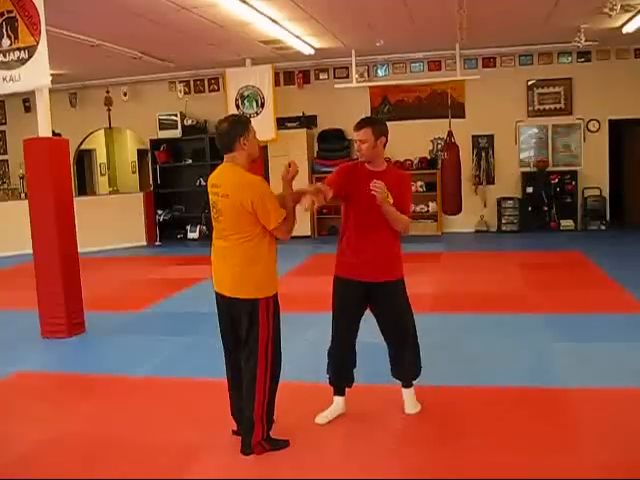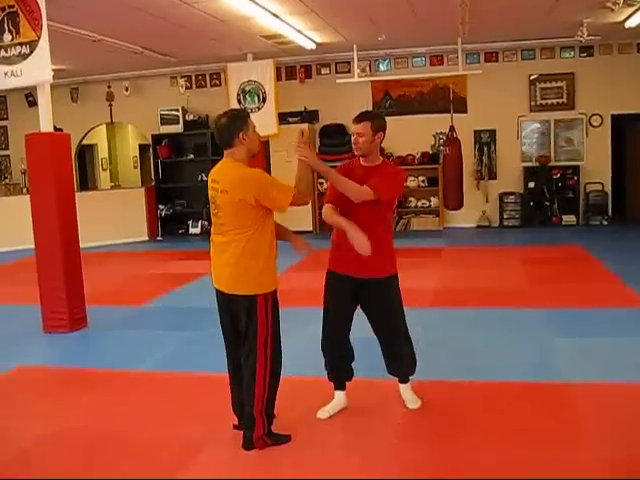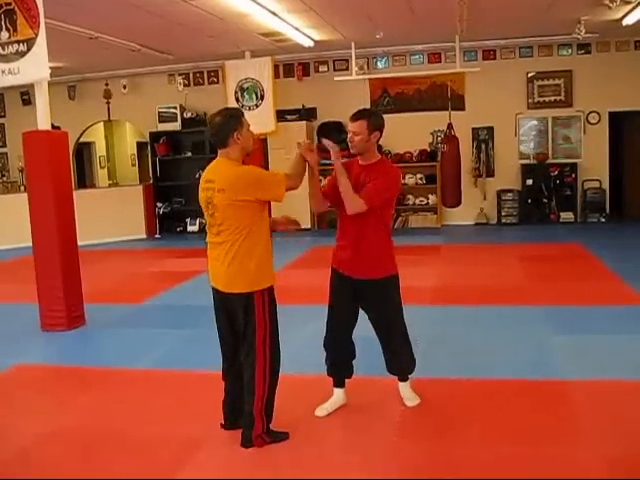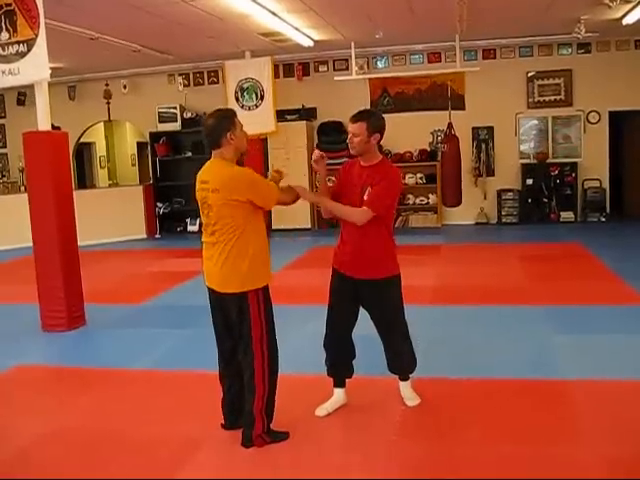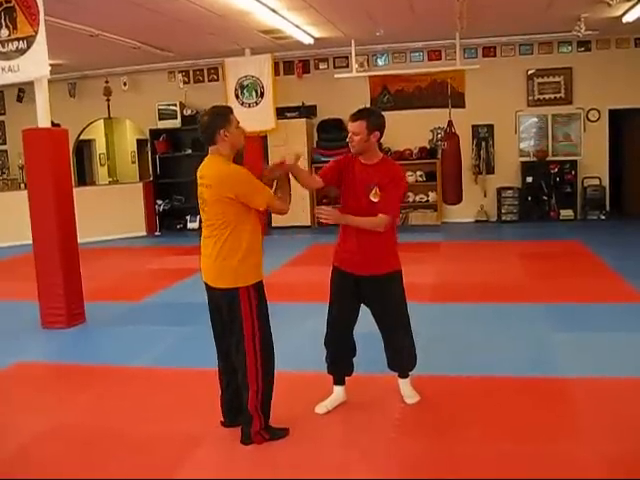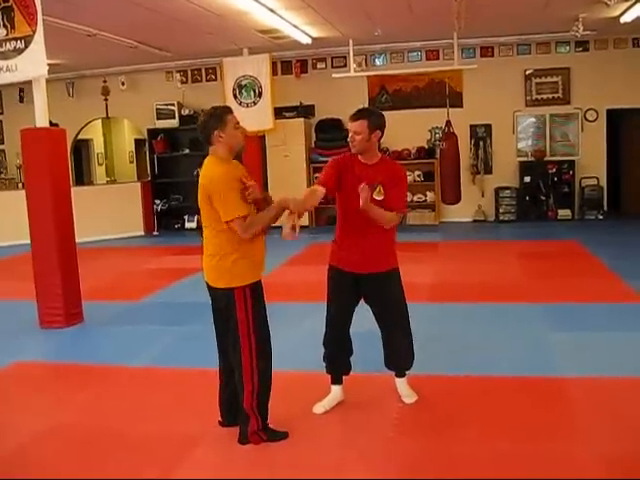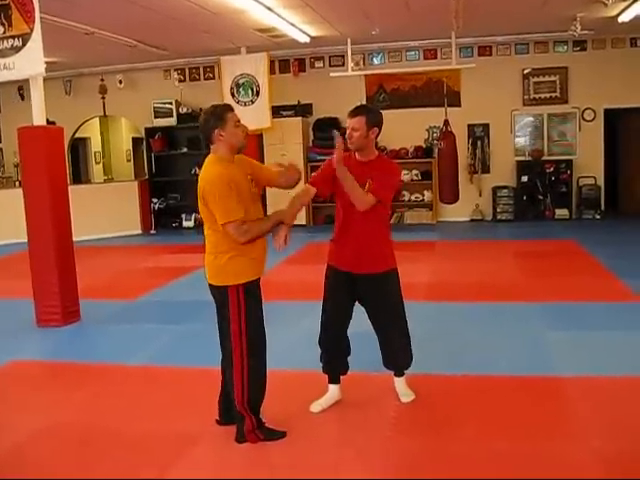
dt=0.2s
person 1, frame 1
left shoulder: (216, 180)
right shoulder: (252, 184)
right elbow: (283, 231)
left wrist: (287, 193)
right wrist: (291, 191)
left hip: (225, 286)
right hip: (253, 289)
left knee: (237, 358)
right knee: (261, 362)
left ankle: (244, 421)
right ankle: (256, 437)
person 1, frame 2
left shoulder: (217, 175)
right shoulder: (251, 178)
right elbow: (302, 196)
left wrist: (288, 236)
left hip: (225, 281)
right hip: (253, 284)
left knee: (238, 353)
right knee: (261, 357)
left ankle: (244, 416)
right ankle: (257, 432)
person 1, frame 3
left shoulder: (209, 176)
right shoulder: (246, 176)
right elbow: (293, 180)
left wrist: (271, 222)
right wrist: (304, 155)
left hip: (222, 280)
right hip: (248, 282)
left knee: (234, 352)
right knee: (261, 355)
left ankle: (234, 414)
right ankle: (256, 430)
person 1, frame 4
left shoulder: (205, 176)
right shoulder: (240, 177)
right elbow: (287, 197)
left wrist: (269, 187)
right wrist: (292, 189)
left hip: (218, 280)
right hip: (244, 282)
left knee: (231, 352)
right knee: (258, 355)
left ankle: (233, 415)
right ankle: (257, 430)
person 1, frame 5
left shoulder: (208, 170)
right shoulder: (232, 174)
left elbow: (250, 195)
right elbow: (280, 206)
left wrist: (271, 175)
right wrist: (283, 178)
left hip: (217, 275)
right hip: (238, 277)
left knee: (230, 348)
right knee: (254, 351)
left ankle: (232, 412)
right ankle: (256, 427)
person 1, frame 6
left shoulder: (222, 169)
right shoulder: (222, 175)
left elbow: (248, 207)
right elbow: (246, 229)
left wrist: (258, 197)
right wrist: (278, 206)
left hip: (224, 274)
right hip: (236, 276)
left knee: (232, 348)
right knee: (252, 351)
left ankle: (231, 412)
right ankle: (254, 427)
person 1, frame 7
left shoulder: (240, 164)
right shoulder: (217, 176)
left elbow: (284, 179)
right elbow: (240, 232)
left wrist: (290, 172)
right wrist: (279, 217)
left hip: (237, 272)
right hip: (233, 274)
left knee: (237, 346)
right knee: (247, 349)
left ankle: (230, 411)
right ankle: (250, 426)
person 2, frame 1
left shoulder: (400, 179)
right shoulder: (348, 172)
left elbow: (404, 226)
right elbow: (325, 191)
left wrist: (384, 202)
right wrist: (315, 194)
left hip: (386, 274)
right hip: (348, 272)
left knee: (401, 333)
right knee: (341, 338)
left ankle: (408, 390)
right ankle: (338, 400)
person 2, frame 2
left shoulder: (393, 174)
right shoulder: (343, 171)
left elbow: (359, 195)
right elbow: (328, 211)
left wrist: (319, 166)
right wrist: (349, 228)
left hip: (379, 270)
right hip: (342, 268)
left knee: (393, 329)
right knee: (334, 333)
left ankle: (405, 385)
right ankle: (339, 395)
person 2, frame 3
left shoulder: (388, 173)
right shoulder: (344, 168)
left elbow: (354, 207)
right elbow: (319, 207)
left wrist: (339, 169)
right wrist: (313, 170)
left hip: (378, 269)
right hip: (343, 266)
left knee: (391, 329)
right knee: (336, 331)
left ankle: (404, 383)
right ankle: (338, 393)
person 2, frame 4
left shoulder: (390, 175)
right shoulder: (347, 169)
left elbow: (361, 216)
right elbow: (330, 213)
left wrist: (314, 198)
right wrist: (321, 176)
left hip: (379, 270)
right hip: (344, 266)
left knee: (393, 328)
right knee: (336, 331)
left ankle: (405, 383)
right ankle: (339, 392)
person 2, frame 5
left shoulder: (394, 174)
right shoulder: (344, 164)
left elbow: (381, 223)
right elbow: (314, 182)
left wrist: (341, 218)
right wrist: (292, 167)
left hip: (382, 267)
right hip: (345, 264)
left knee: (395, 325)
right knee: (337, 328)
left ankle: (404, 380)
right ankle: (339, 390)
person 2, frame 6
left shoulder: (394, 172)
right shoulder: (340, 165)
left elbow: (391, 220)
right elbow: (316, 192)
left wrist: (367, 206)
right wrist: (295, 211)
left hip: (381, 265)
right hip: (342, 263)
left knee: (395, 324)
right knee: (335, 327)
left ankle: (401, 379)
right ankle: (336, 389)
person 2, frame 7
left shoulder: (389, 169)
right shoulder: (336, 163)
left elbow: (363, 203)
right elbow: (308, 191)
left wrist: (341, 168)
right wrist: (285, 222)
left hip: (378, 265)
right hip: (340, 263)
left knee: (392, 324)
right knee: (332, 327)
left ankle: (400, 379)
right ankle: (333, 388)
